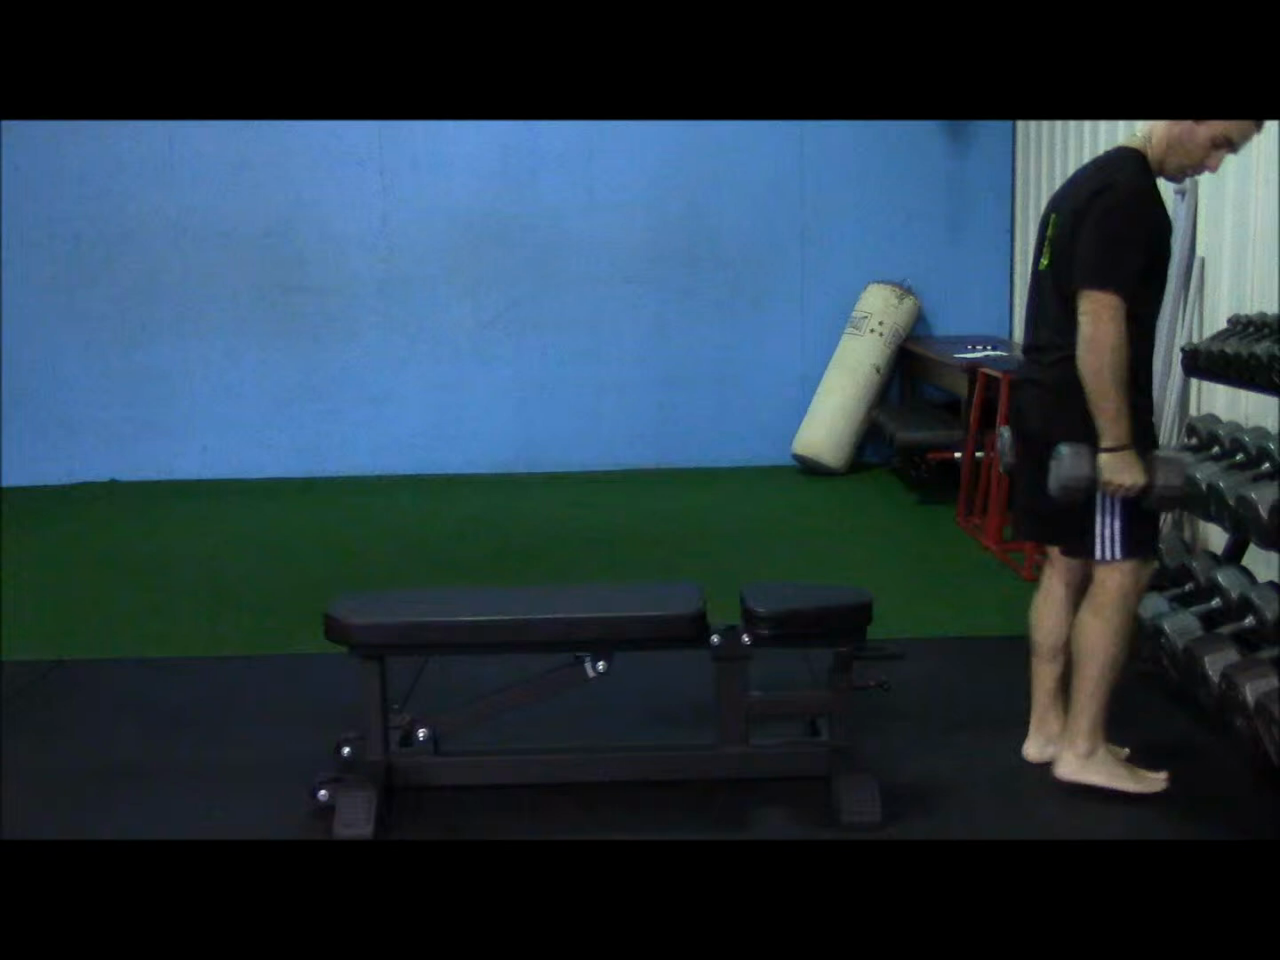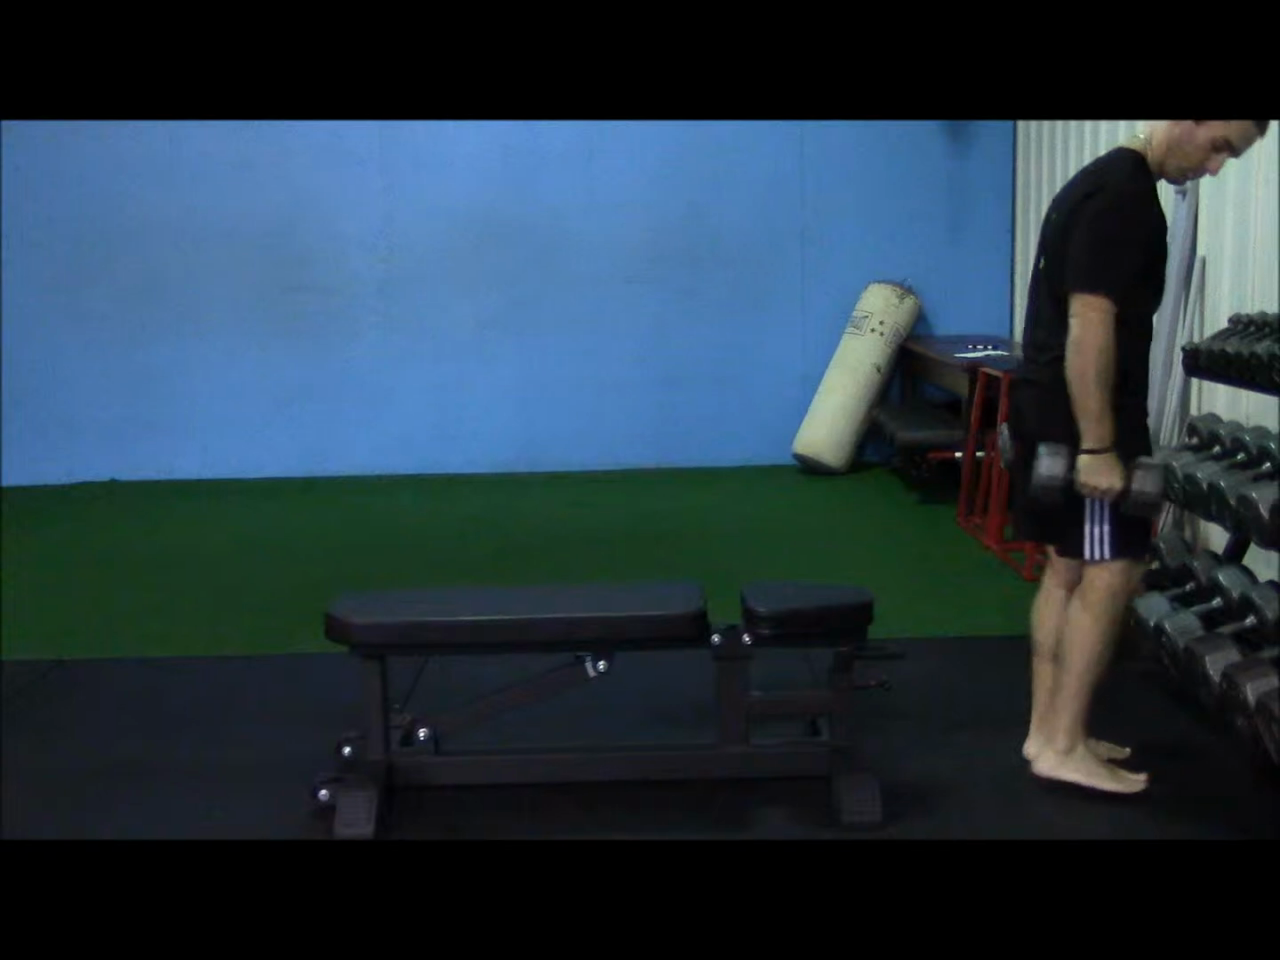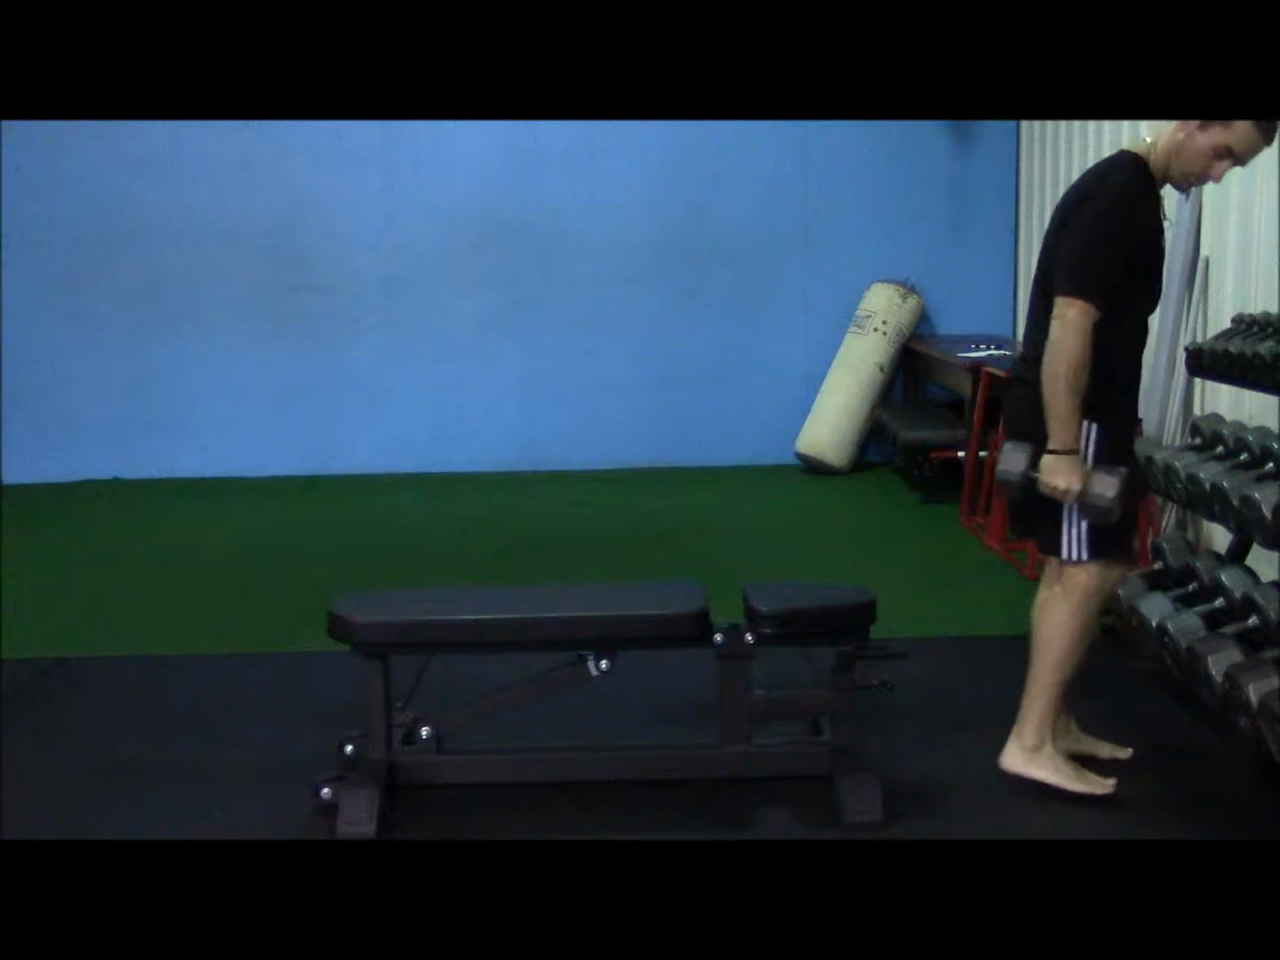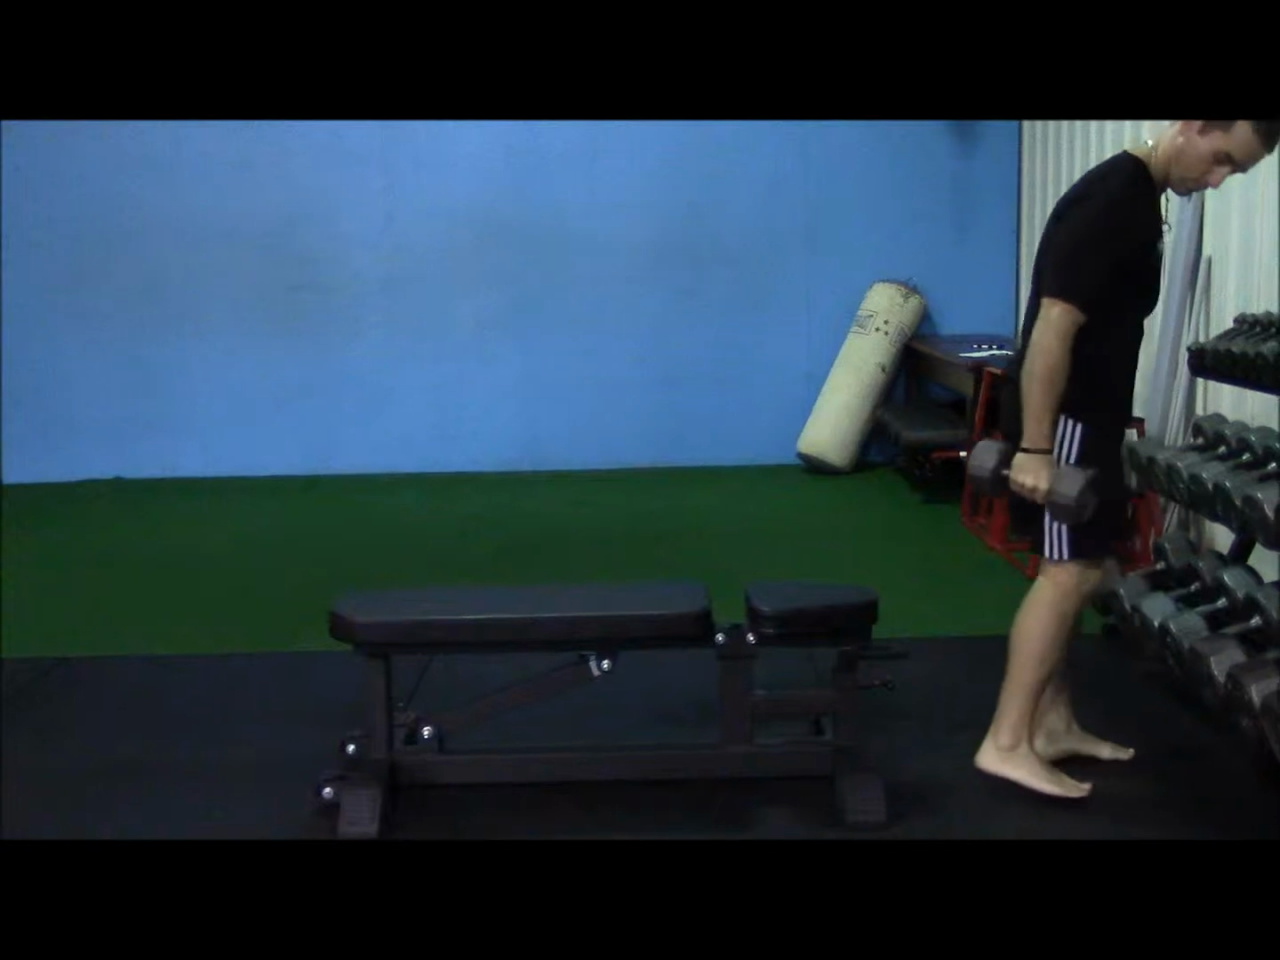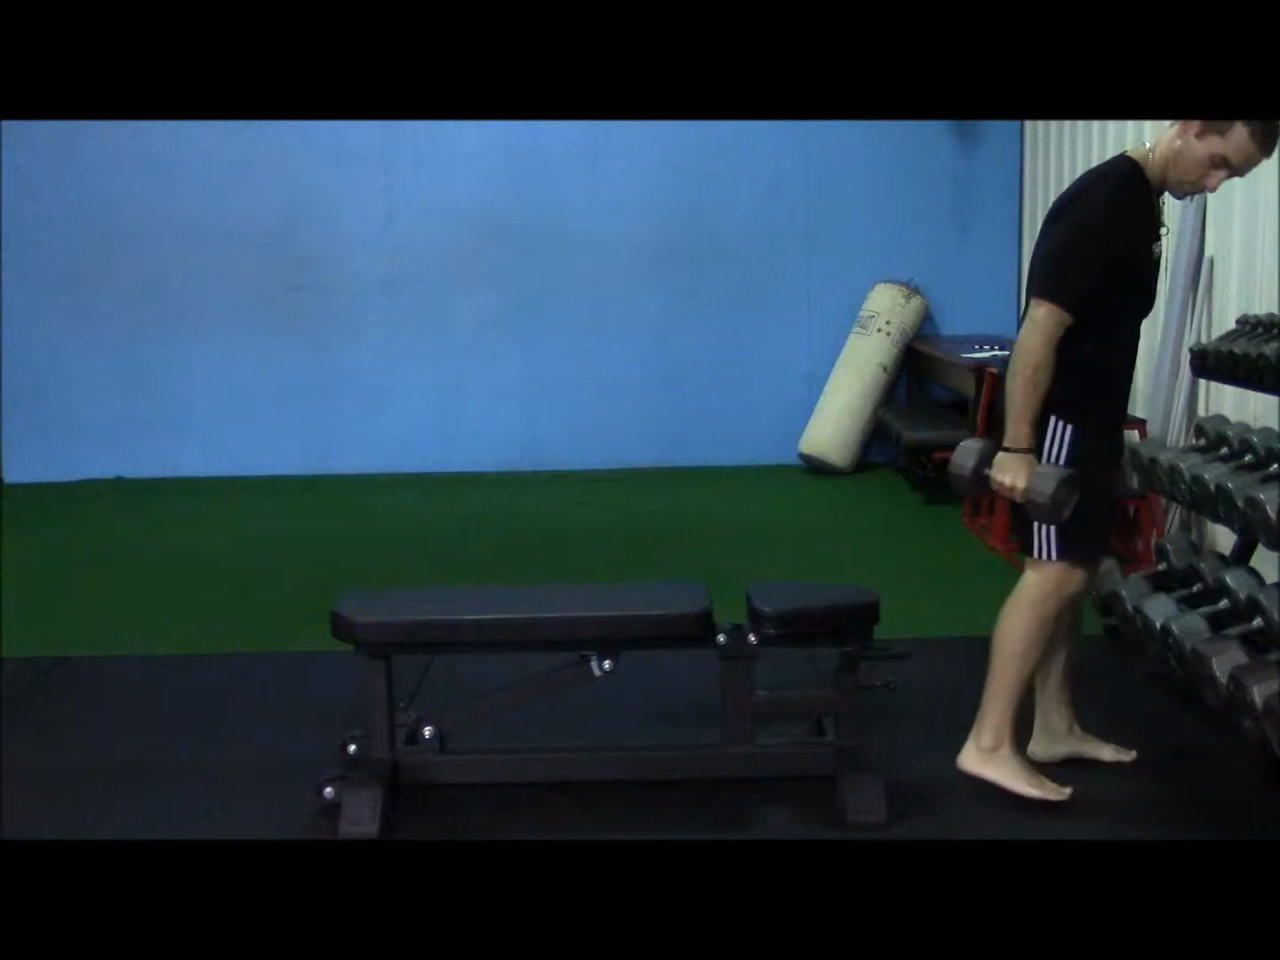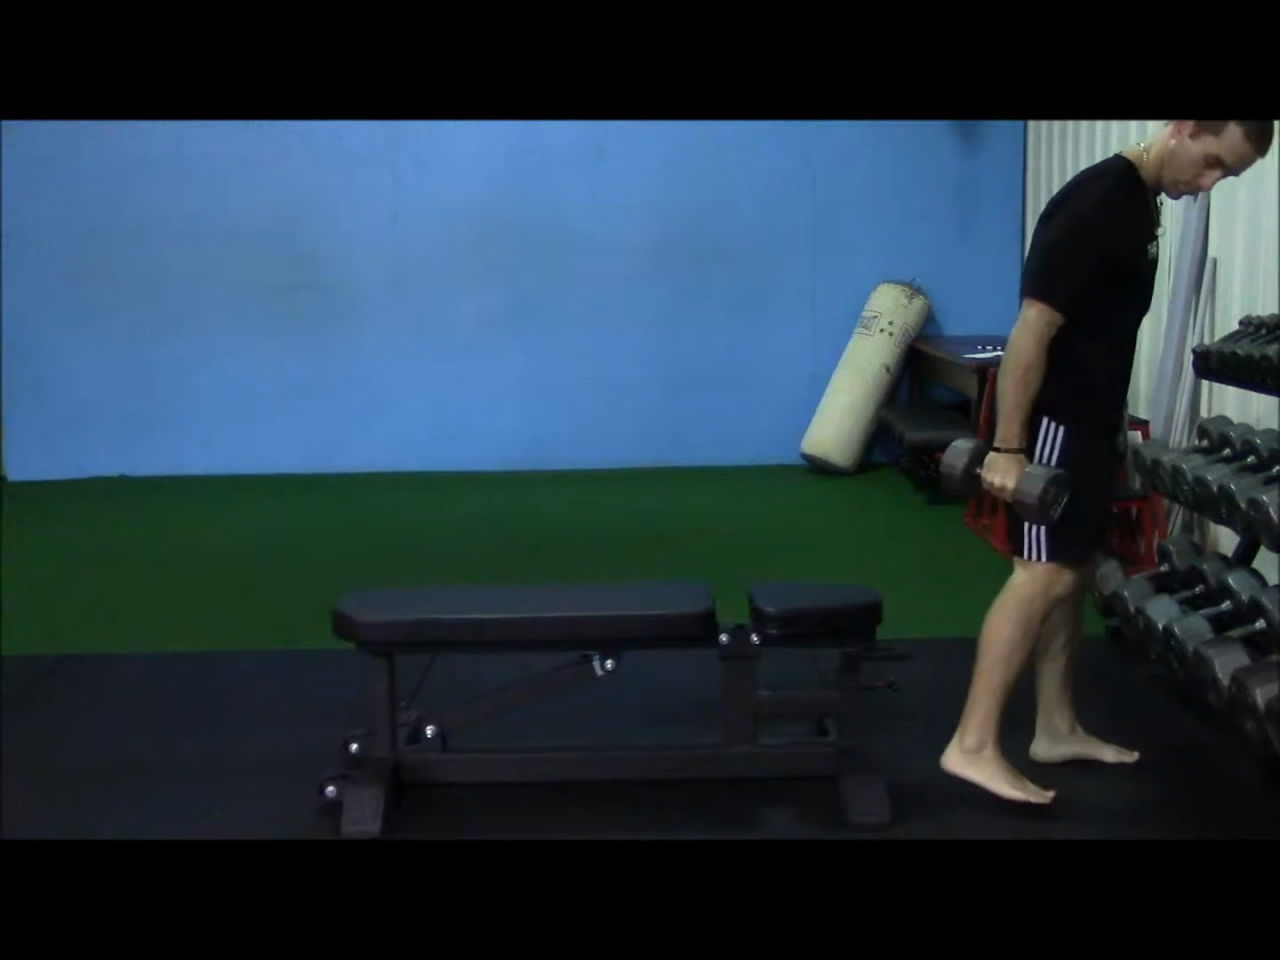
dt=0.1s
person 1, frame 1
left shoulder: (1095, 179)
right shoulder: (1130, 193)
right elbow: (1101, 323)
right wrist: (1117, 446)
left hip: (1043, 401)
right hip: (1082, 414)
left knee: (1067, 567)
right knee: (1121, 570)
left ankle: (1048, 729)
right ankle: (1083, 748)
person 1, frame 2
left shoulder: (1099, 181)
right shoulder: (1125, 195)
right elbow: (1090, 325)
right wrist: (1100, 448)
left hip: (1043, 401)
right hip: (1076, 412)
left knee: (1066, 567)
right knee: (1113, 571)
left ankle: (1046, 726)
right ankle: (1063, 744)
person 1, frame 3
left shoulder: (1126, 188)
right shoulder: (1119, 198)
right elbow: (1070, 326)
right wrist: (1061, 449)
left hip: (1069, 411)
right hip: (1075, 416)
left knee: (1071, 569)
right knee: (1091, 572)
left ankle: (1054, 723)
right ankle: (1030, 742)
person 1, frame 4
left shoulder: (1132, 194)
right shoulder: (1114, 200)
right elbow: (1053, 327)
right wrist: (1035, 448)
left hip: (1074, 412)
right hip: (1067, 418)
left knee: (1067, 570)
right knee: (1072, 573)
left ankle: (1052, 723)
right ankle: (1006, 742)
person 1, frame 5
left shoulder: (1142, 201)
right shoulder: (1104, 201)
right elbow: (1041, 326)
right wrist: (1016, 446)
left hip: (1091, 417)
right hip: (1062, 420)
left knee: (1073, 572)
right knee: (1054, 574)
left ankle: (1053, 726)
right ankle: (988, 743)
person 1, frame 6
left shoulder: (1140, 203)
right shoulder: (1098, 202)
right elbow: (1033, 327)
right wrist: (1007, 446)
left hip: (1089, 419)
right hip: (1057, 421)
left knee: (1071, 574)
right knee: (1044, 576)
left ankle: (1055, 728)
right ankle: (973, 744)
